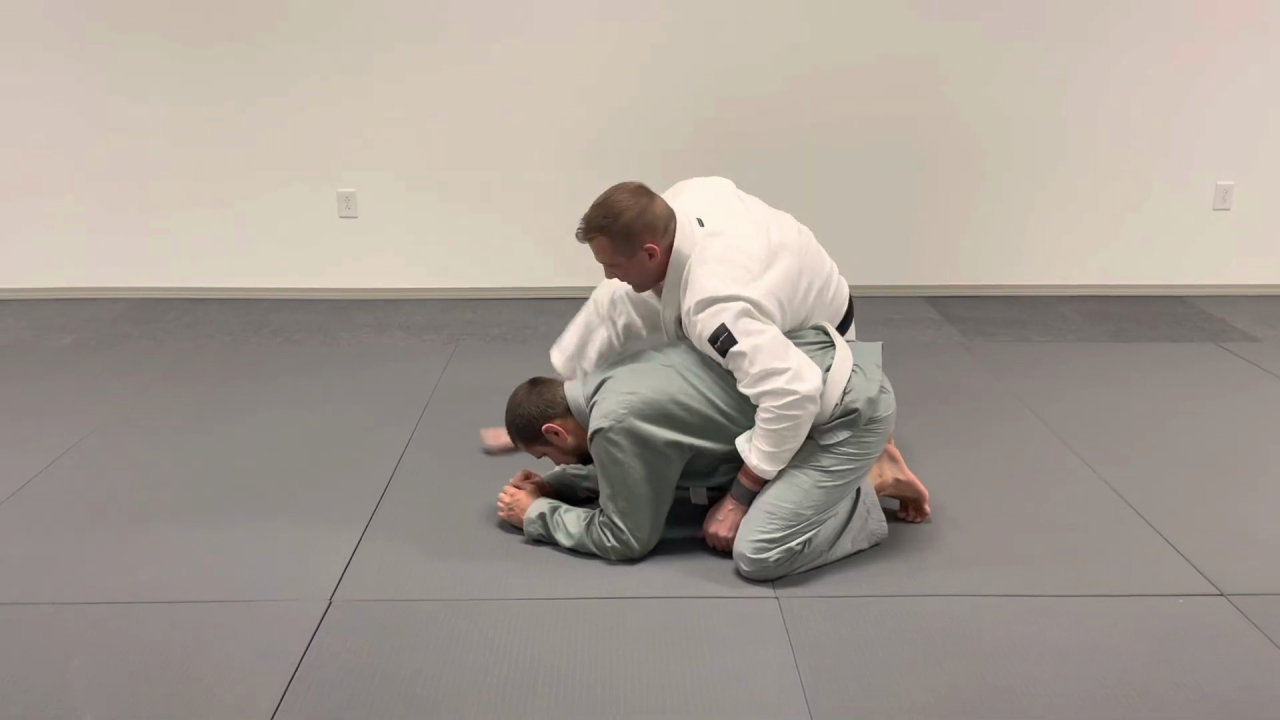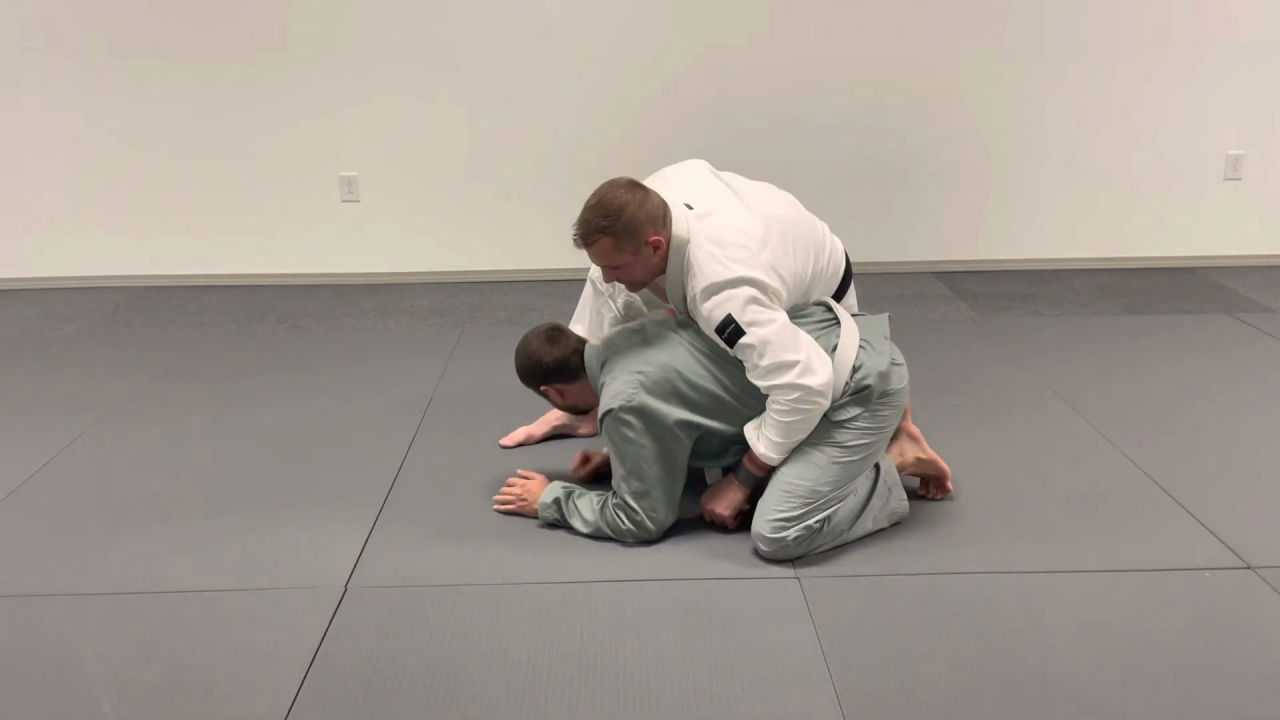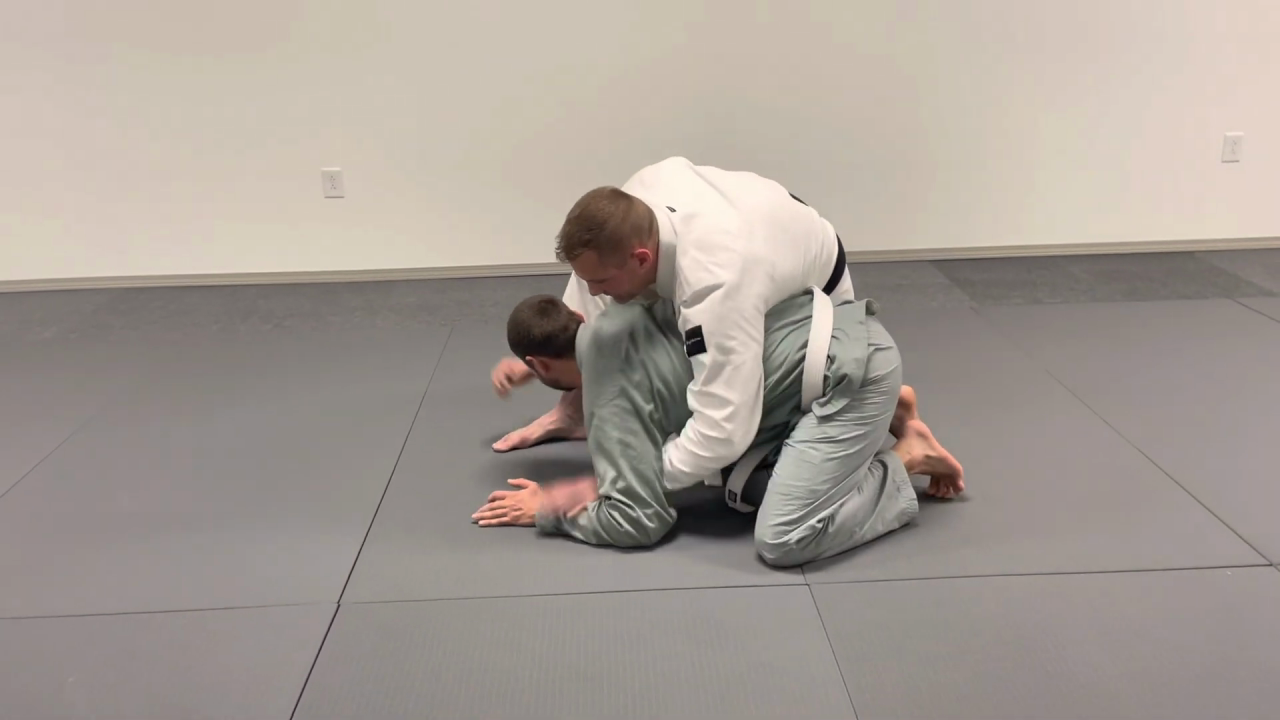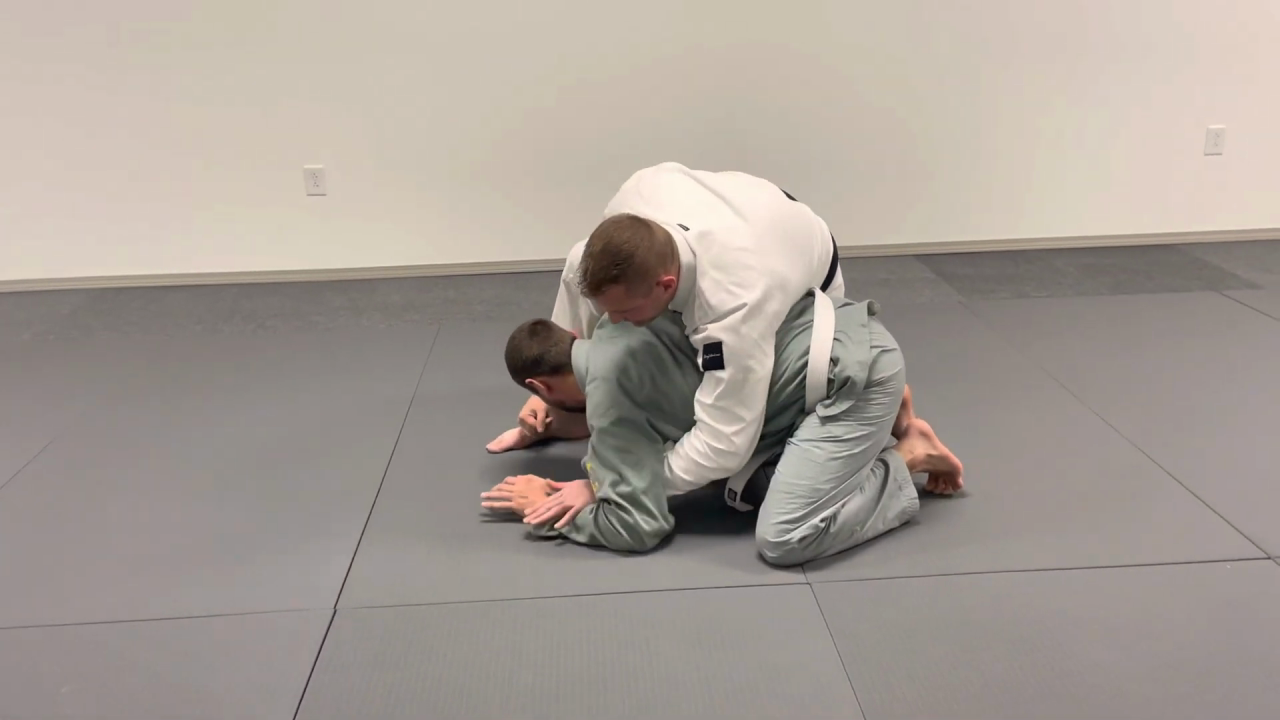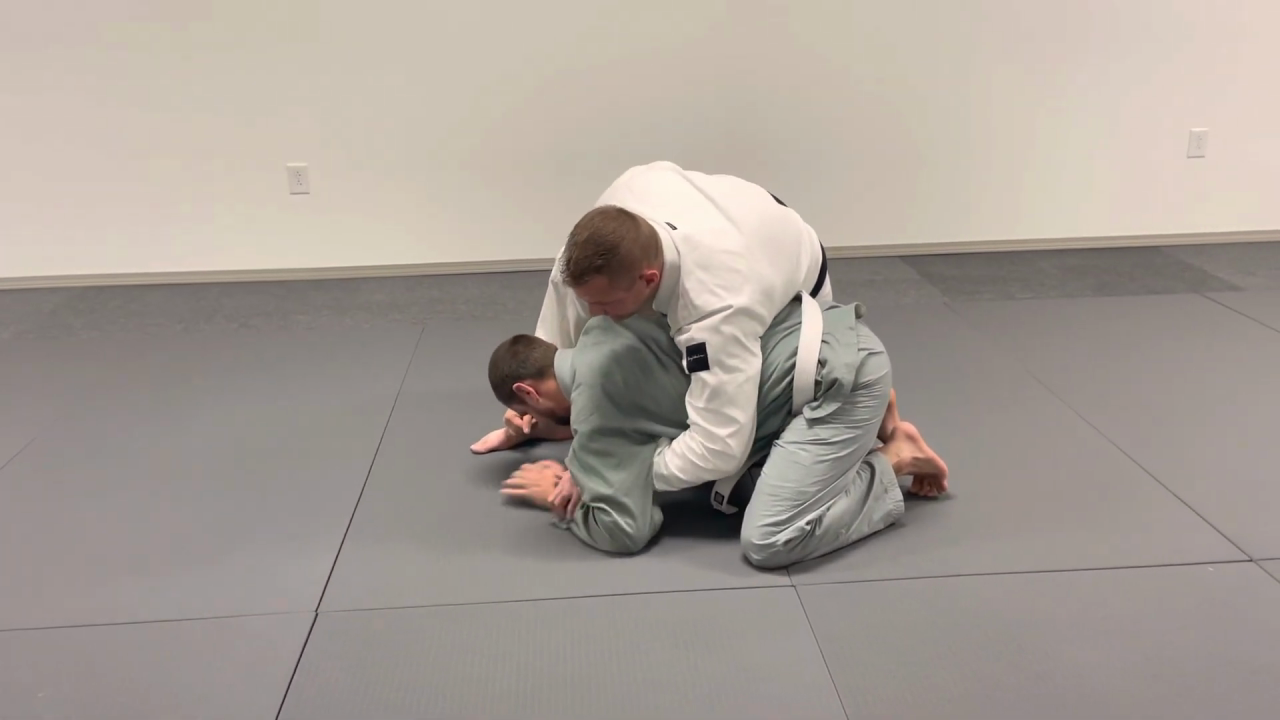
dt=0.7s
person 1, frame 1
left shoulder: (614, 422)
right shoulder: (609, 376)
left elbow: (626, 539)
right elbow: (625, 467)
left wrist: (536, 515)
right wrist: (553, 485)
left hip: (850, 405)
right hip: (828, 366)
left knee: (759, 556)
left ankle: (871, 486)
right ankle: (860, 461)
person 1, frame 2
left shoulder: (626, 400)
right shoulder: (622, 342)
left elbow: (641, 520)
left wrist: (549, 500)
right wrist: (616, 457)
left hip: (862, 380)
right hip: (840, 344)
left knee: (777, 536)
right knee: (750, 478)
left ankle: (894, 462)
right ankle: (880, 432)
person 1, frame 3
left shoulder: (608, 398)
right shoulder: (616, 319)
left elbow: (639, 520)
left wrist: (546, 512)
left hip: (849, 370)
right hip: (840, 333)
left knee: (782, 542)
right knee: (746, 487)
left ankle: (905, 459)
right ankle: (882, 414)
person 1, frame 4
left shoulder: (608, 396)
right shoulder: (617, 332)
left elbow: (638, 526)
left wrist: (551, 509)
right wrist: (594, 484)
left hip: (854, 370)
right hip: (842, 337)
left knee: (783, 541)
right knee: (747, 489)
left ankle: (905, 458)
right ankle: (881, 417)
person 1, frame 5
left shoulder: (592, 403)
right shoulder: (601, 335)
left elbow: (623, 530)
left wrist: (556, 499)
right wrist: (586, 473)
left hip: (839, 373)
right hip: (830, 339)
left knee: (768, 544)
left ankle: (891, 460)
right ankle: (869, 422)
person 2, frame 1
left shoulder: (713, 306)
right shoulder: (685, 198)
left elbow: (797, 391)
left wrist: (738, 500)
right knee: (622, 302)
left ankle: (872, 459)
person 2, frame 2
left shoulder: (723, 293)
right shoulder: (658, 194)
left elbow: (805, 384)
left wrist: (741, 479)
left hip: (811, 305)
right knee: (615, 291)
right ankle: (580, 410)
person 2, frame 3
left shoulder: (714, 288)
right shoulder: (641, 192)
left elbow: (723, 432)
right elbow: (593, 285)
left hip: (808, 292)
right ankle: (574, 413)
person 2, frame 4
left shoulder: (733, 310)
right shoulder: (642, 196)
left elbow: (724, 447)
right elbow: (597, 274)
left hip: (803, 284)
right knee: (587, 264)
right ankle: (564, 417)
person 2, frame 5
left shoulder: (718, 311)
right shoulder: (628, 195)
left elbow: (719, 447)
right elbow: (585, 276)
left hip: (790, 291)
right knee: (578, 273)
